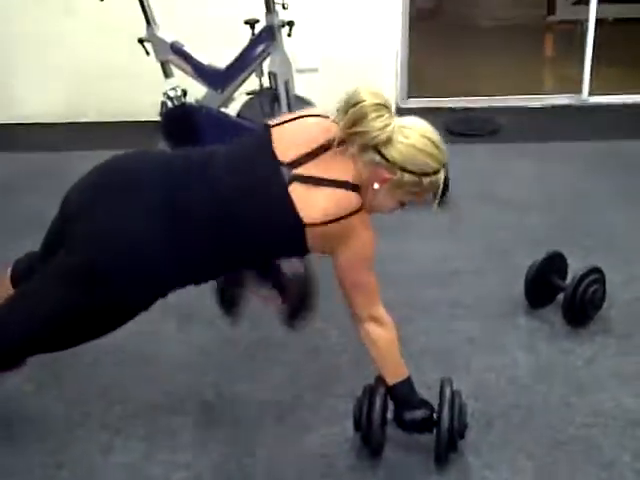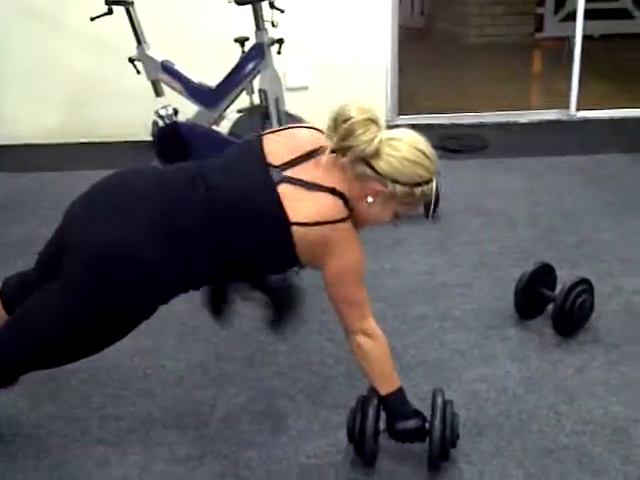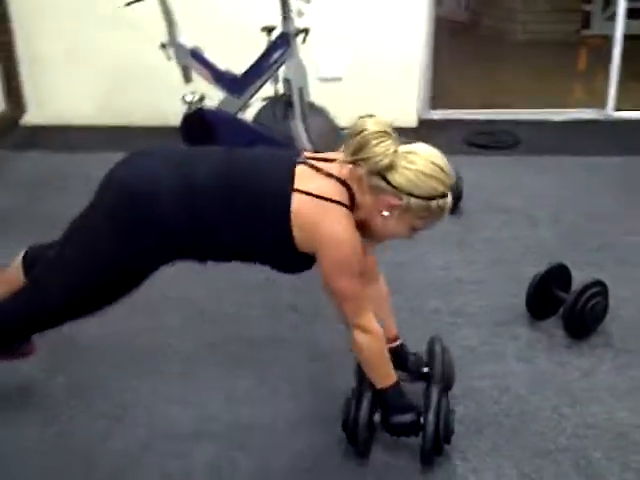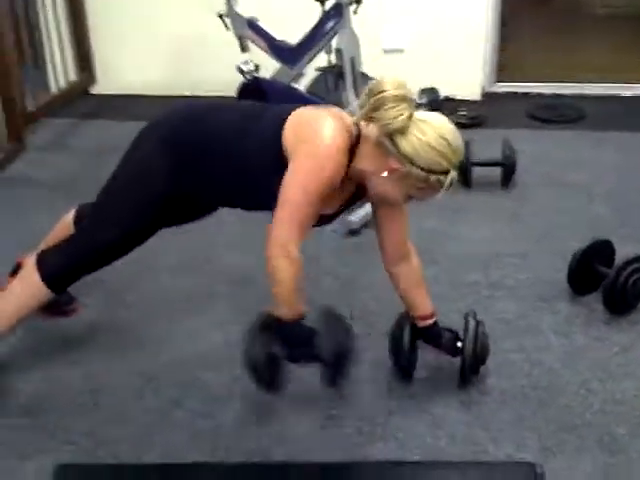
dt=0.5s
person 1, frame 1
left shoulder: (314, 124)
right shoulder: (348, 220)
right elbow: (371, 318)
left wrist: (264, 262)
right wrist: (406, 397)
right hip: (129, 257)
left knee: (41, 271)
person 1, frame 2
left shoulder: (305, 136)
right shoulder: (334, 231)
right elbow: (361, 329)
right wrist: (397, 406)
left hip: (114, 198)
right hip: (122, 267)
person 1, frame 3
left shoulder: (360, 182)
right shoulder: (334, 226)
left elbow: (368, 281)
right elbow: (361, 323)
left wrist: (395, 347)
right wrist: (392, 398)
left hip: (156, 183)
right hip: (139, 215)
left knee: (60, 262)
right knee: (46, 299)
person 1, frame 4
left shoulder: (382, 159)
right shoulder: (326, 144)
left elbow: (400, 258)
right elbow: (283, 249)
left wrist: (428, 326)
right wrist: (289, 325)
left hip: (203, 180)
right hip: (176, 149)
left knee: (102, 222)
right knee: (92, 245)
